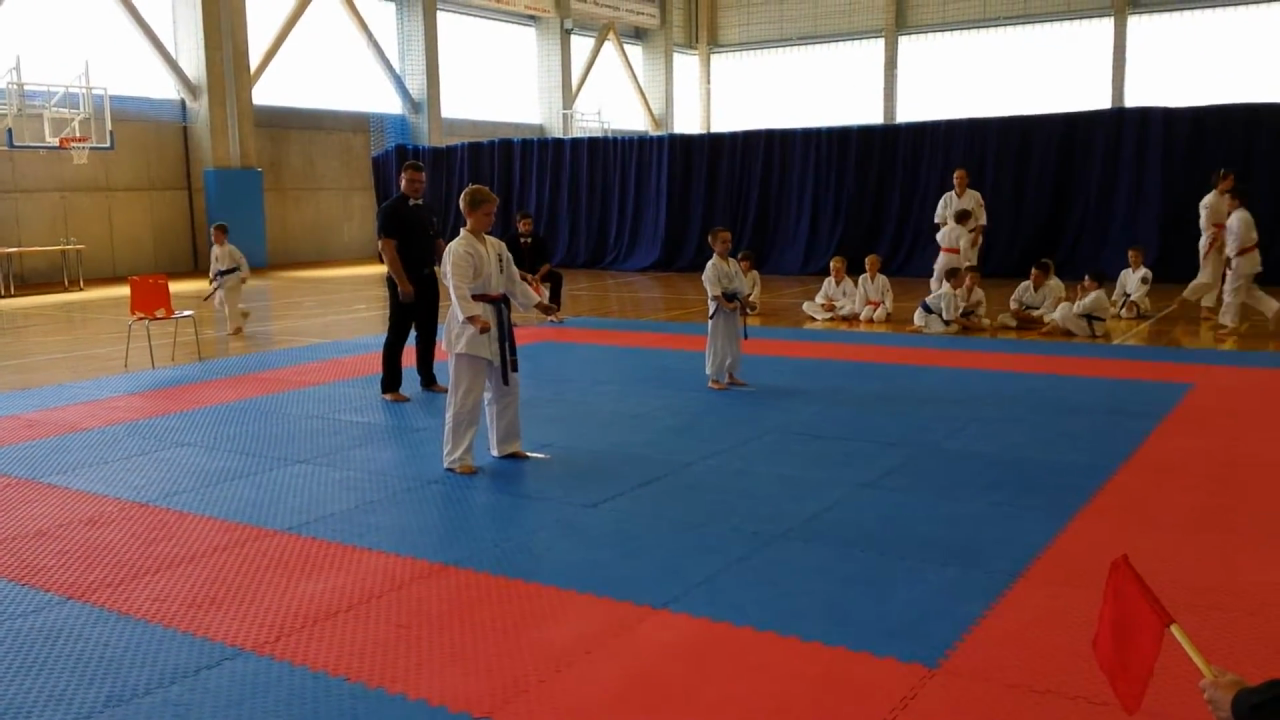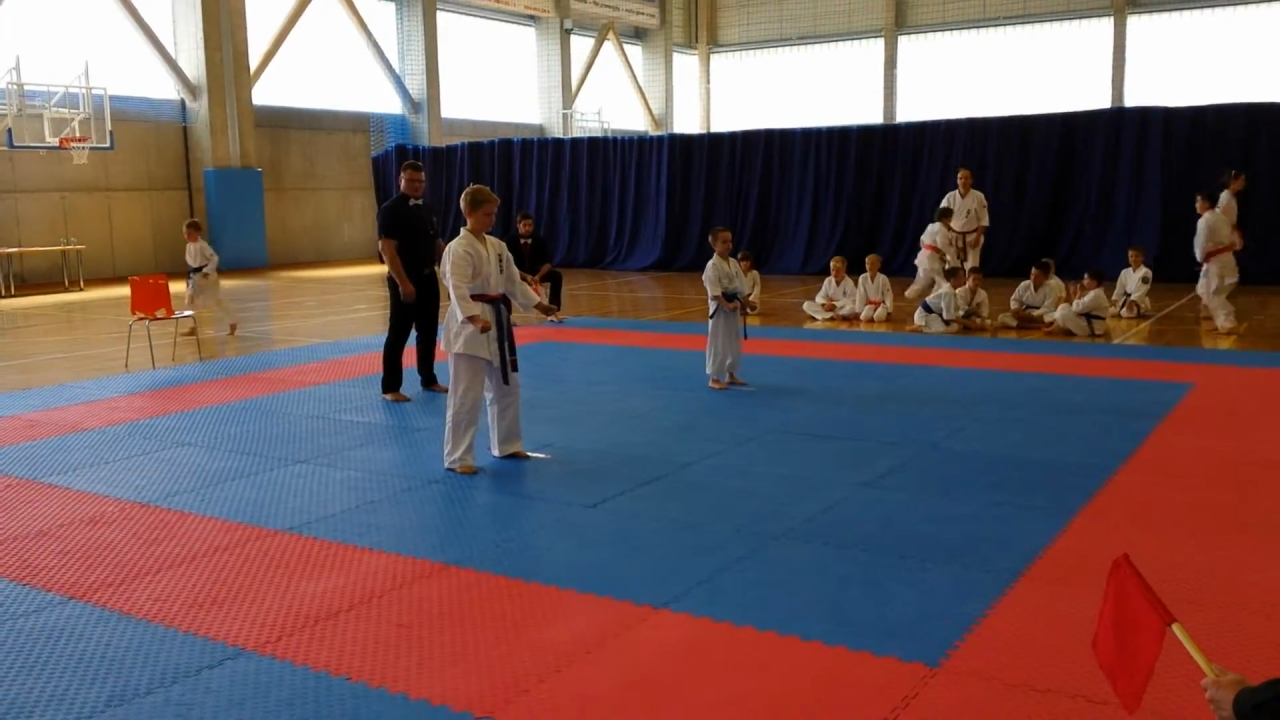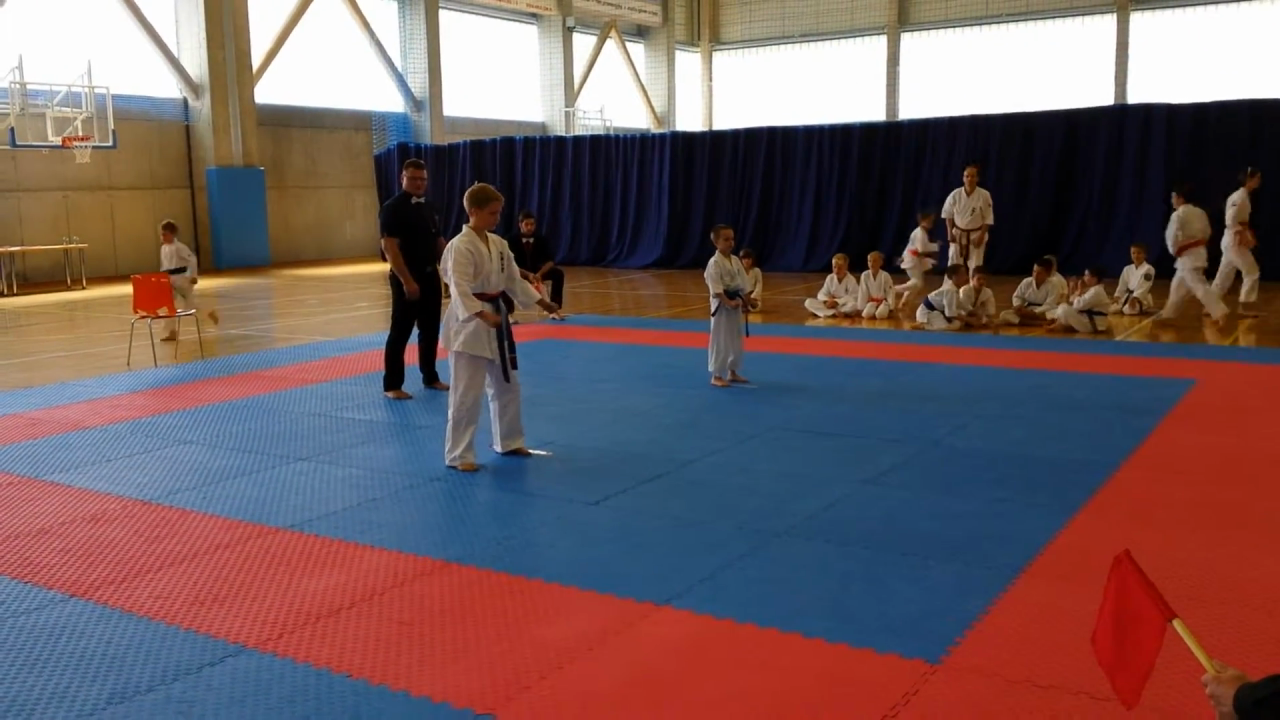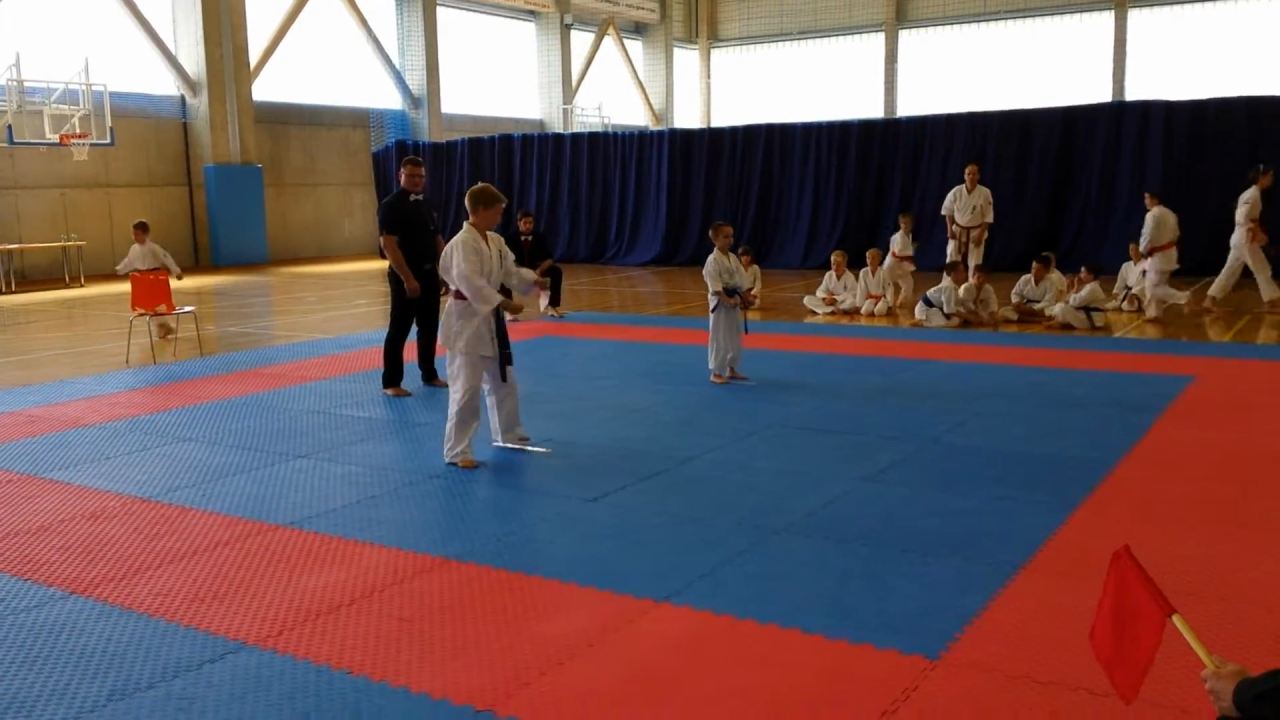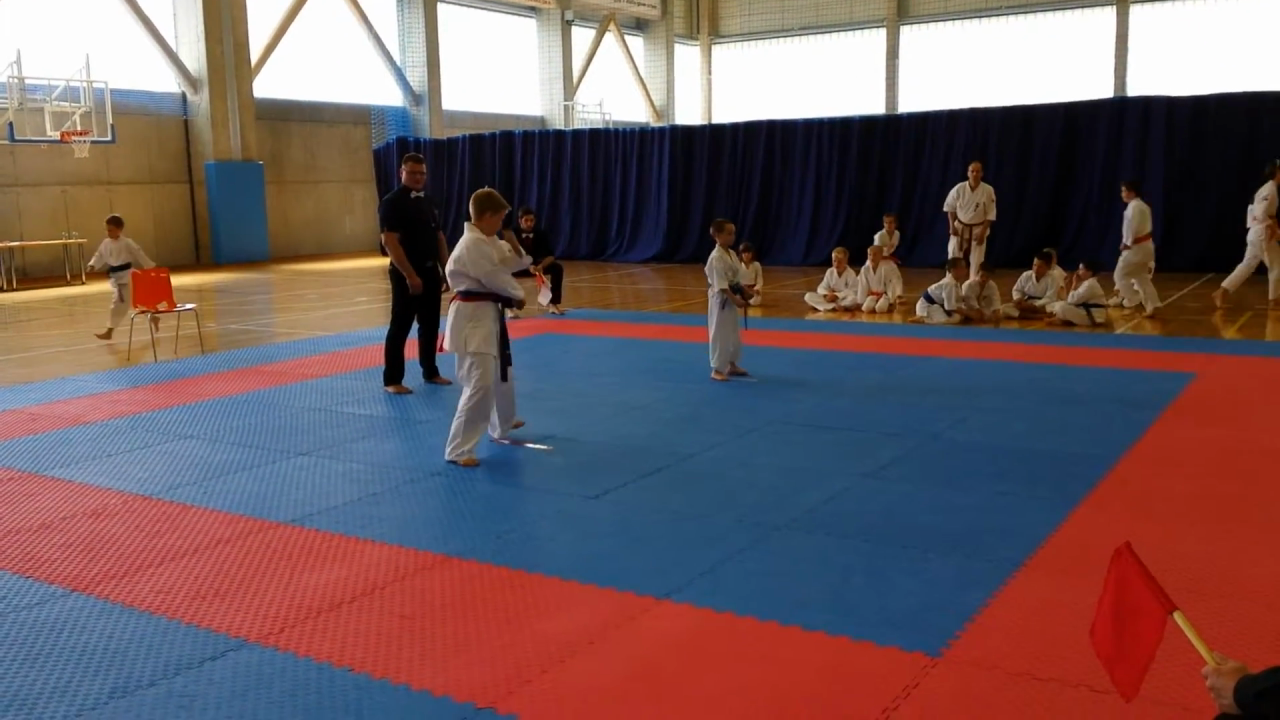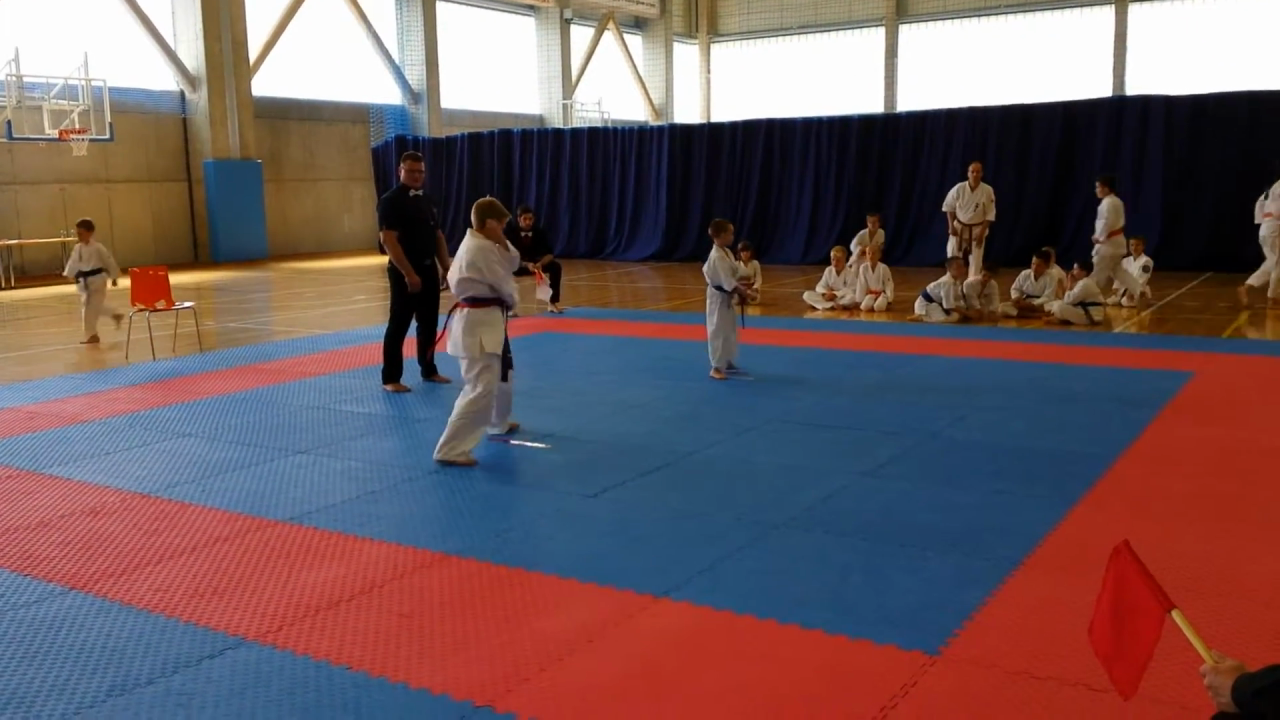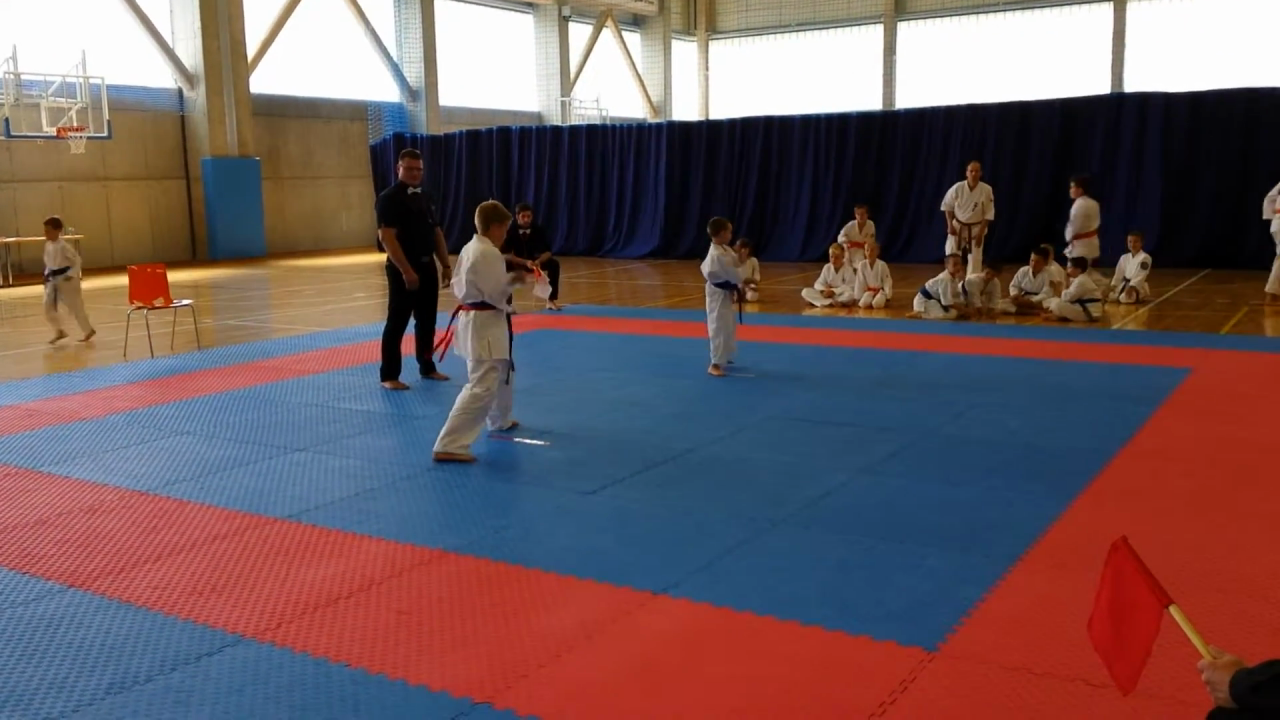
dt=0.1s
person 1, frame 1
left shoulder: (497, 246)
right shoulder: (459, 249)
left elbow: (513, 281)
right elbow: (459, 290)
left wrist: (538, 303)
right wrist: (474, 318)
left hip: (498, 322)
right hip: (470, 327)
left knee: (506, 388)
right knee: (467, 395)
left ankle: (505, 445)
right ankle: (457, 458)
person 1, frame 2
left shoulder: (497, 246)
right shoulder: (459, 248)
left elbow: (513, 281)
right elbow: (458, 289)
left wrist: (538, 304)
right wrist: (474, 318)
left hip: (497, 322)
right hip: (469, 327)
left knee: (506, 388)
right knee: (466, 395)
left ankle: (506, 445)
right ankle: (457, 458)
person 1, frame 3
left shoulder: (498, 244)
right shoulder: (461, 246)
left elbow: (512, 279)
right elbow: (460, 286)
left wrist: (538, 299)
right wrist: (481, 313)
left hip: (496, 320)
right hip: (470, 323)
left knee: (506, 385)
right knee: (466, 390)
left ankle: (509, 441)
right ankle: (458, 455)
person 1, frame 4
left shoulder: (495, 241)
right shoulder: (462, 243)
left elbow: (511, 271)
right elbow: (470, 281)
left wrist: (533, 281)
right wrist: (503, 304)
left hip: (490, 318)
right hip: (468, 320)
left knee: (502, 379)
right knee: (467, 387)
left ankle: (509, 431)
right ankle: (457, 452)
person 1, frame 5
left shoulder: (486, 240)
right shoulder: (476, 243)
left elbow: (516, 264)
right elbow: (498, 279)
left wrist: (517, 251)
right wrist: (517, 296)
left hip: (486, 316)
right hip: (472, 318)
left knee: (502, 377)
right knee: (479, 386)
left ankle: (503, 425)
right ankle: (458, 450)
person 1, frame 6
left shoulder: (479, 245)
right shoulder: (480, 249)
left elbow: (510, 263)
right elbow: (503, 281)
left wrist: (502, 242)
right wrist: (510, 300)
left hip: (485, 321)
right hip: (478, 324)
left knee: (501, 375)
right knee: (482, 388)
left ankle: (499, 423)
right ankle: (450, 451)
person 1, frame 7
left shoulder: (471, 249)
right shoulder: (488, 252)
right elbow: (494, 291)
left wrist: (511, 278)
right wrist: (506, 296)
left hip: (475, 318)
right hip: (484, 324)
left knee: (502, 374)
right knee: (481, 388)
left ankle: (500, 420)
right ankle: (448, 446)
person 2, frame 1
left shoulder: (427, 209)
right shoulder: (391, 209)
left elbow: (437, 243)
right elbow: (386, 249)
right wrist: (402, 282)
left hip: (428, 278)
right hip: (404, 281)
left knee: (428, 332)
right knee: (398, 334)
left ankle: (428, 379)
right ankle: (389, 387)
person 2, frame 2
left shoulder: (426, 209)
right shoulder: (391, 210)
left elbow: (437, 243)
right elbow: (386, 249)
right wrist: (403, 283)
left hip: (428, 278)
right hip: (405, 281)
left knee: (428, 332)
right knee: (398, 334)
left ankle: (428, 379)
right ankle: (390, 387)
person 2, frame 3
left shoulder: (428, 207)
right shoulder: (393, 208)
left elbow: (439, 242)
right elbow: (389, 248)
right wrist: (407, 281)
left hip: (430, 276)
right hip: (406, 279)
left knee: (430, 329)
right knee: (401, 332)
left ankle: (430, 377)
right ankle: (392, 385)
person 2, frame 4
left shoulder: (426, 205)
right shoulder: (391, 205)
left elbow: (437, 240)
right elbow: (388, 246)
right wrist: (407, 279)
left hip: (429, 274)
right hip: (405, 276)
left knee: (429, 327)
right knee: (399, 329)
left ankle: (429, 374)
right ankle: (391, 382)
person 2, frame 5
left shoulder: (428, 202)
right shoulder: (392, 202)
left elbow: (439, 237)
right elbow: (389, 242)
left wrist: (446, 268)
right wrist: (410, 275)
left hip: (430, 271)
right hip: (406, 274)
left knee: (430, 324)
right knee: (400, 326)
left ankle: (430, 372)
right ankle: (392, 379)
person 2, frame 6
left shoulder: (426, 200)
right shoulder: (391, 201)
left elbow: (438, 236)
right elbow: (388, 241)
left wrist: (446, 268)
right wrist: (408, 274)
left hip: (429, 270)
right hip: (404, 272)
left knee: (428, 323)
right knee: (399, 325)
left ankle: (429, 370)
right ankle: (390, 378)
person 2, frame 7
left shoulder: (424, 197)
right shoulder: (389, 198)
left elbow: (436, 233)
right elbow: (386, 238)
left wrist: (445, 265)
right wrist: (406, 270)
left hip: (427, 267)
right hip: (403, 269)
left knee: (427, 320)
right knee: (397, 322)
left ankle: (427, 368)
right ankle: (389, 375)
